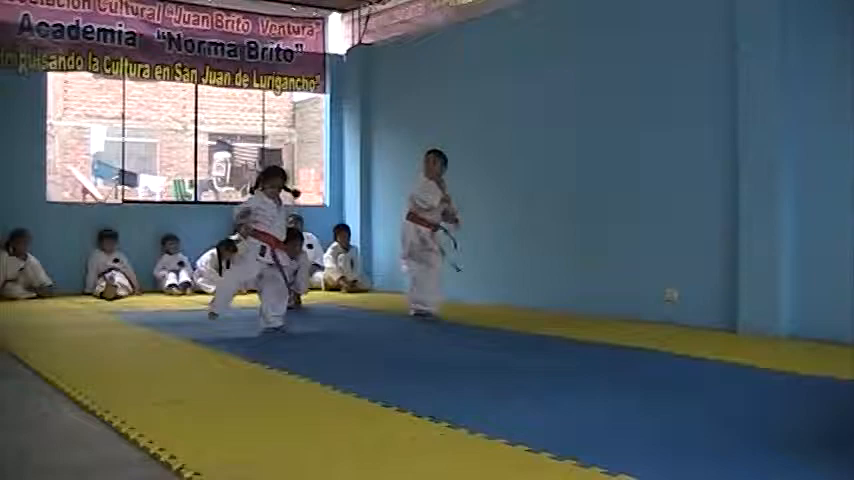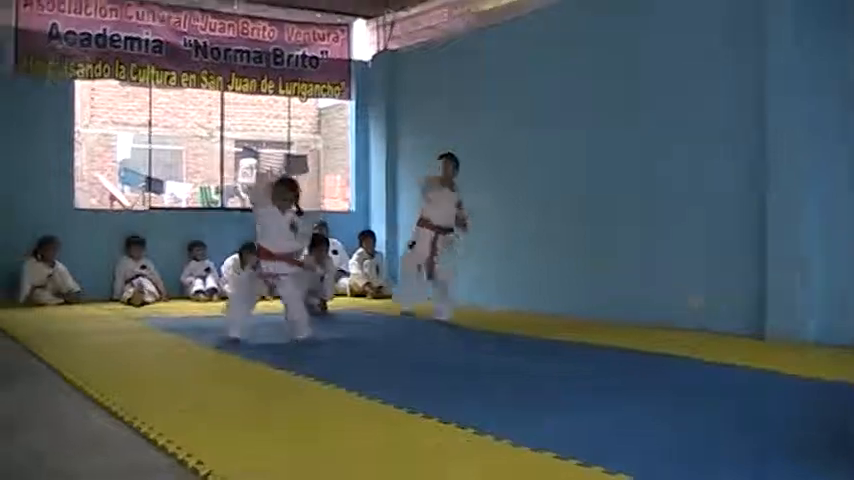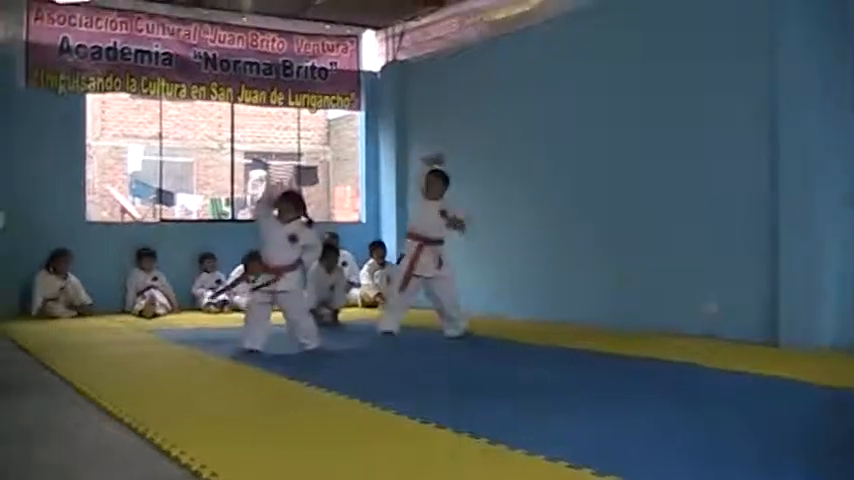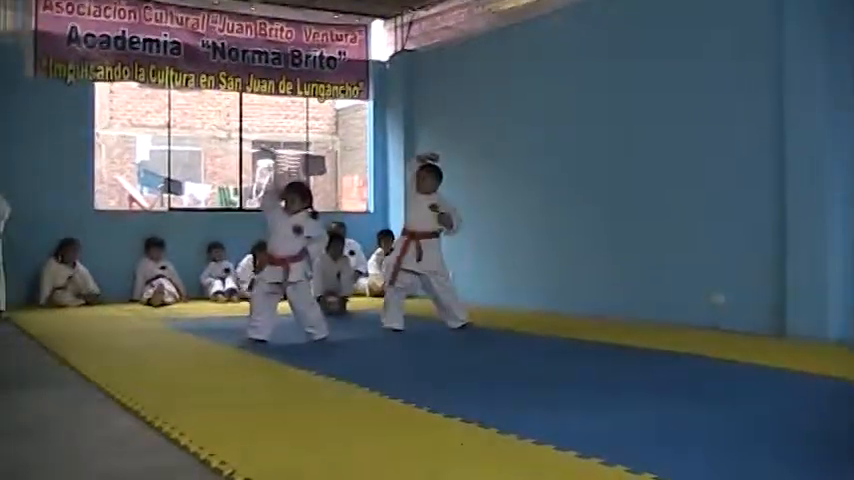
dt=0.2s
person 1, frame 1
left shoulder: (442, 190)
right shoulder: (423, 185)
left elbow: (448, 210)
right elbow: (419, 200)
left wrist: (452, 217)
right wrist: (441, 198)
left hip: (428, 233)
right hip: (416, 230)
left knee: (424, 269)
right knee: (431, 265)
left ankle: (420, 307)
right ankle: (424, 305)
person 1, frame 2
left shoulder: (456, 195)
right shoulder: (431, 188)
left elbow: (458, 217)
right elbow: (428, 182)
left wrist: (461, 222)
right wrist: (443, 179)
left hip: (444, 240)
right hip: (425, 235)
left knee: (443, 279)
right knee: (412, 267)
left ankle: (444, 315)
right ankle: (405, 305)
person 1, frame 3
left shoulder: (445, 209)
right shoulder: (419, 200)
left elbow: (457, 225)
right elbow: (419, 177)
left wrist: (459, 224)
right wrist: (430, 162)
left hip: (434, 255)
right hip: (414, 252)
left knee: (446, 295)
right knee: (401, 289)
left ankle: (457, 329)
right ankle: (388, 325)
person 1, frame 4
left shoulder: (440, 202)
right shoulder: (412, 194)
left elbow: (455, 220)
right elbow: (411, 171)
left wrist: (448, 222)
right wrist: (422, 160)
left hip: (428, 249)
right hip: (406, 246)
left knee: (441, 287)
right knee: (394, 285)
left ankle: (459, 320)
right ankle: (392, 322)
person 2, frame 1
left shoulder: (280, 205)
right shoulder: (257, 200)
right elbow: (240, 213)
right wrist: (243, 218)
left hip: (276, 252)
right hip: (258, 248)
left knee: (278, 289)
right knee: (239, 274)
left ankle: (273, 322)
right ankle: (217, 306)
person 2, frame 2
left shoulder: (295, 218)
right shoulder: (264, 209)
left elbow: (302, 238)
right elbow: (256, 196)
left wrist: (296, 250)
right wrist: (265, 184)
left hip: (286, 267)
right hip: (263, 262)
left knee: (294, 301)
right knee: (244, 297)
left ankle: (301, 333)
right ankle: (234, 332)
person 2, frame 3
left shoulder: (303, 230)
right shoulder: (269, 223)
left elbow: (316, 247)
left wrist: (302, 261)
right wrist: (269, 199)
left hip: (289, 279)
right hip: (267, 277)
left knee: (297, 313)
right knee: (256, 310)
left ankle: (311, 343)
right ankle: (252, 344)
person 2, frame 4
left shoulder: (309, 221)
right shoulder: (276, 213)
left elbow: (322, 239)
right elbow: (267, 201)
left wrist: (307, 252)
right wrist: (273, 192)
left hip: (294, 269)
right hip: (272, 268)
left knee: (304, 303)
right knee: (260, 299)
left ankle: (319, 333)
right ankle: (258, 334)
